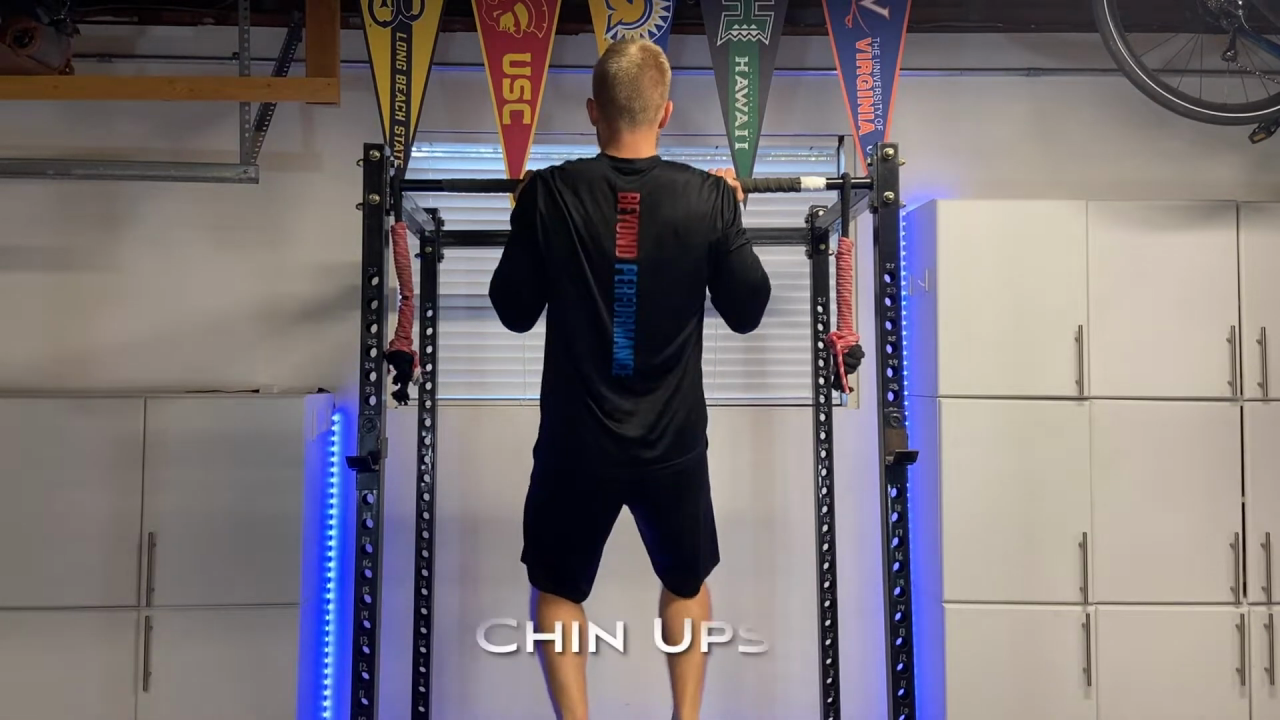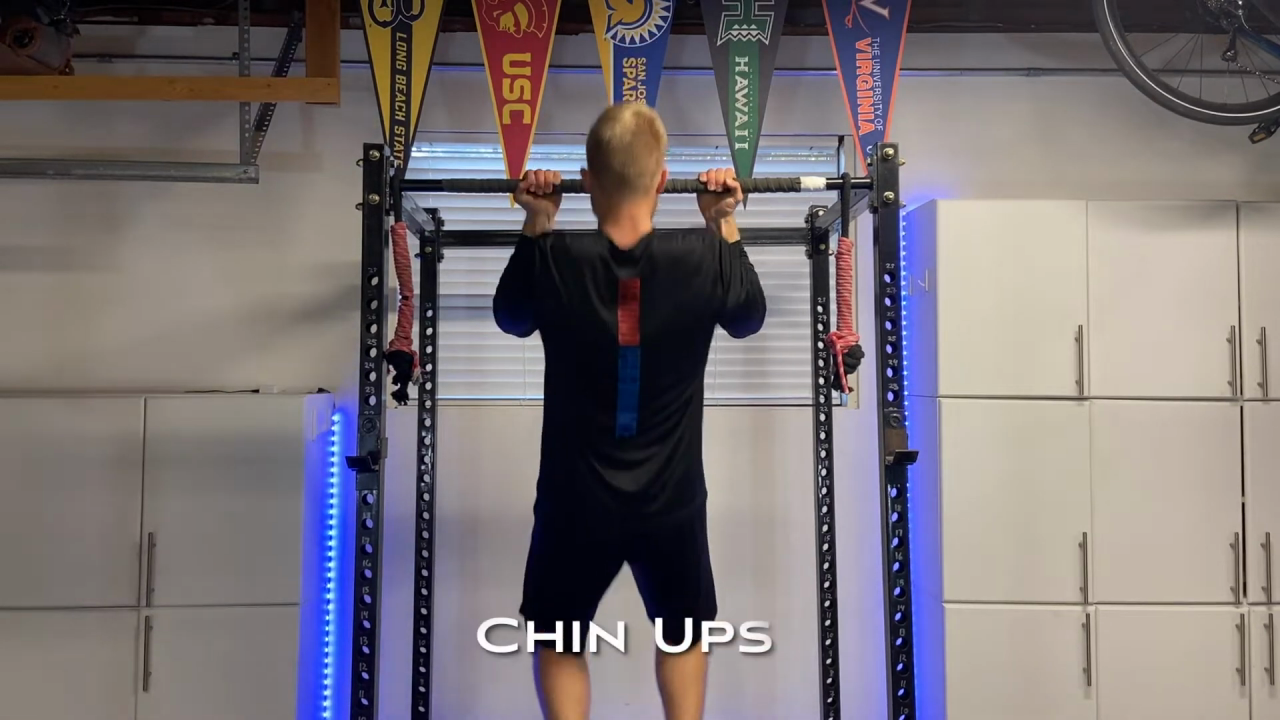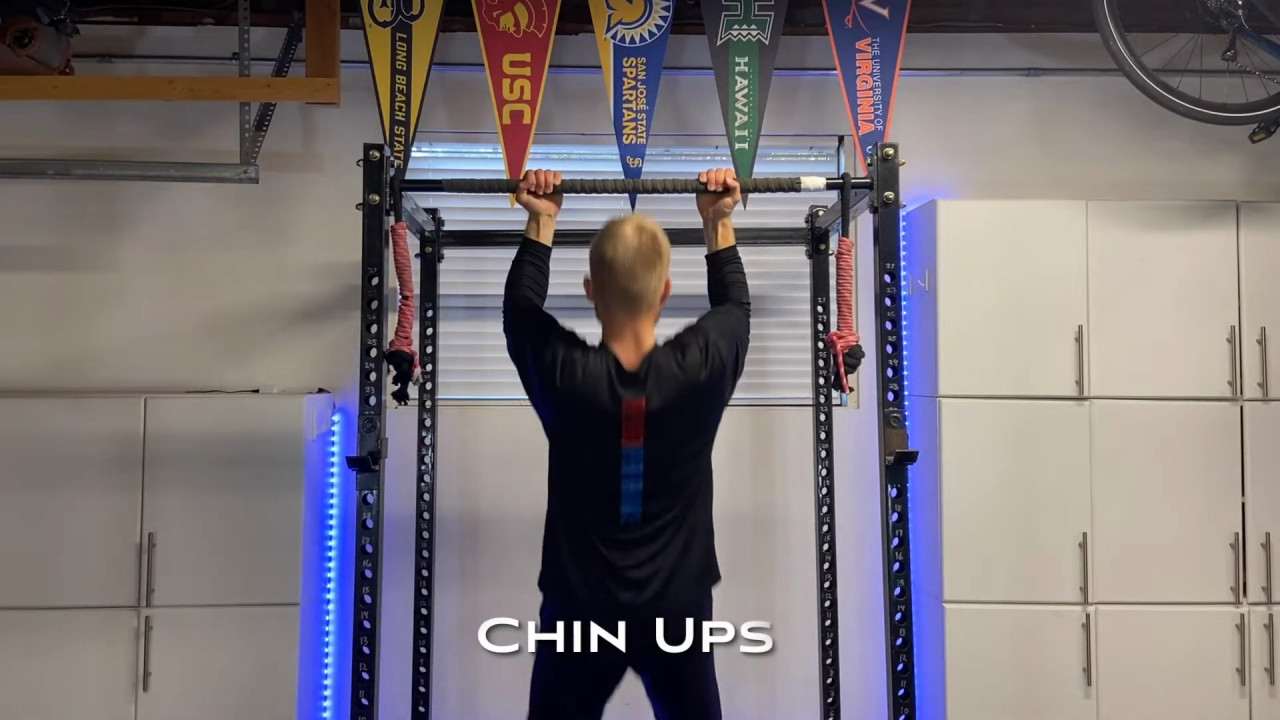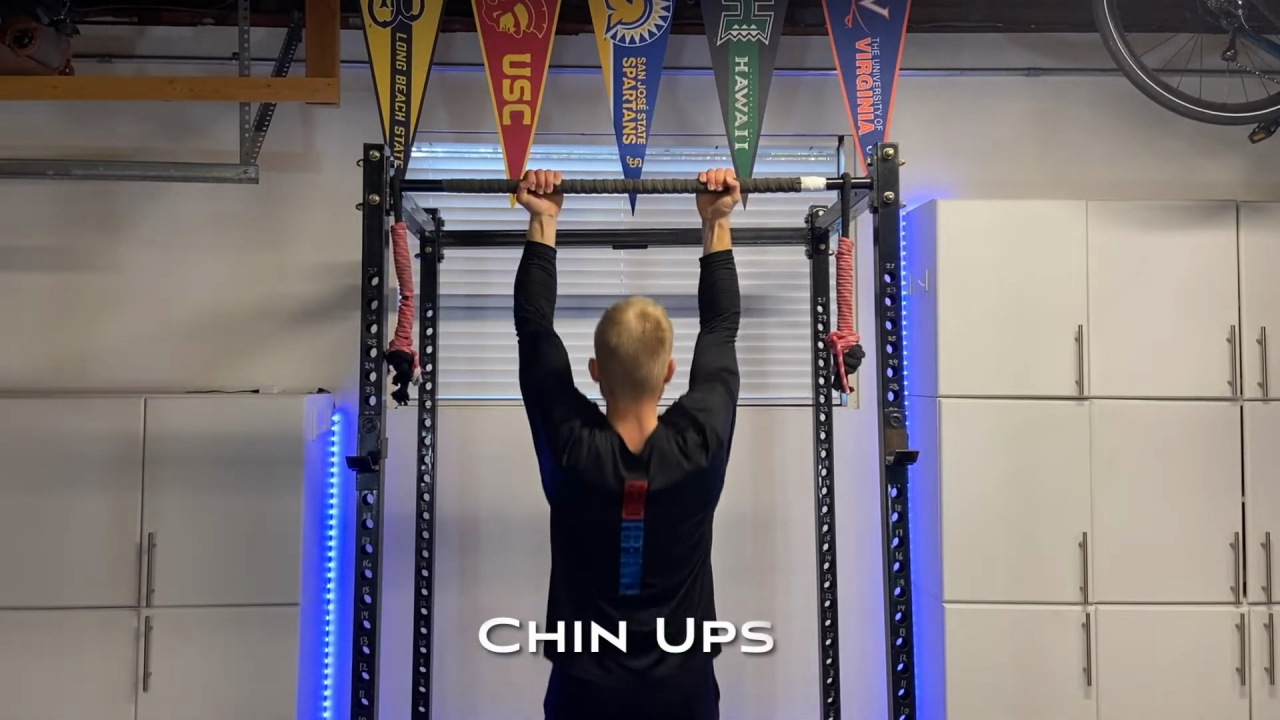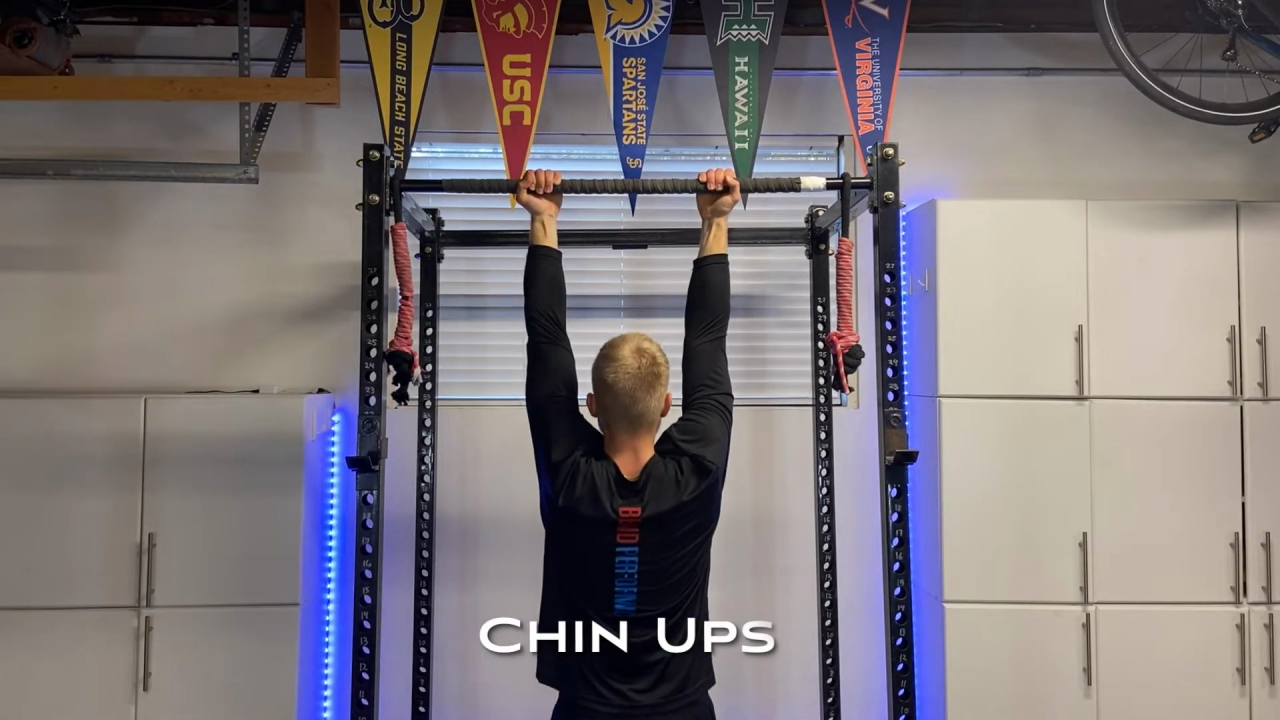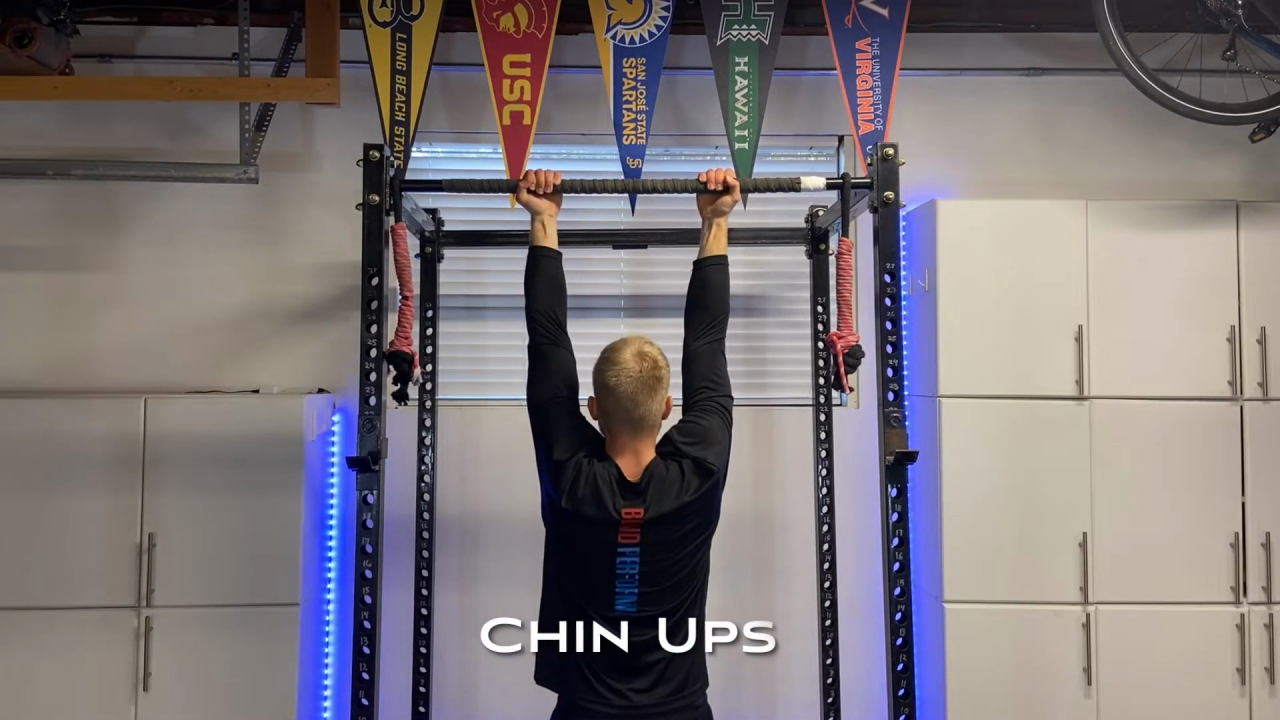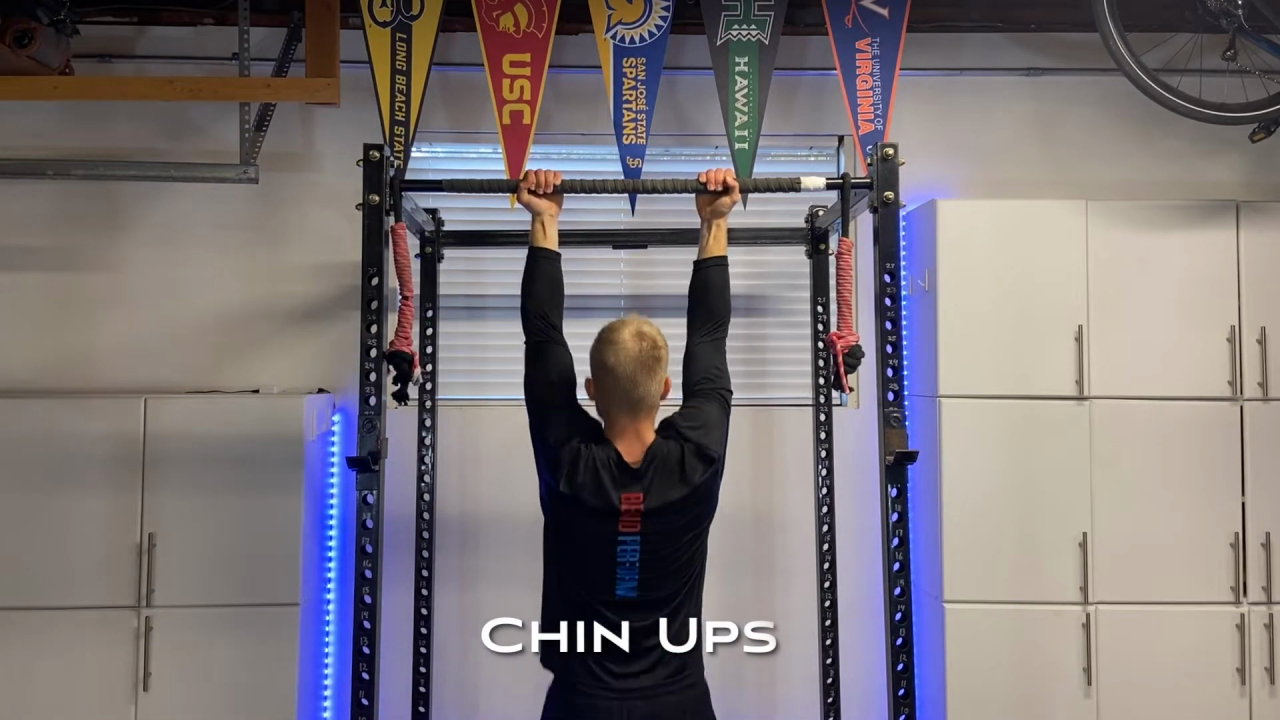
dt=0.3s
person 1, frame 1
left shoulder: (550, 193)
right shoulder: (707, 196)
left elbow: (514, 311)
right elbow: (747, 311)
left hip: (577, 445)
right hip: (672, 445)
left knee: (557, 591)
right knee: (685, 586)
person 1, frame 2
left shoulder: (552, 263)
right shoulder: (704, 260)
left elbow: (511, 316)
right elbow: (749, 316)
left wrist: (537, 221)
right wrist: (724, 222)
left hip: (577, 503)
right hip: (670, 503)
left knee: (558, 641)
right knee: (683, 635)
person 1, frame 3
left shoulder: (564, 379)
right shoulder: (699, 374)
left elbow: (520, 310)
right elbow: (734, 307)
left wrist: (541, 221)
right wrist: (719, 222)
left hip: (580, 608)
right hip: (677, 610)
person 1, frame 4
left shoulder: (568, 449)
right shoulder: (701, 445)
left elbow: (532, 326)
right elbow: (722, 325)
left wrist: (543, 222)
right wrist: (717, 222)
person 1, frame 5
left shoulder: (567, 476)
right shoulder: (697, 473)
left elbow: (546, 336)
right elbow: (707, 334)
left wrist: (544, 222)
right wrist: (715, 223)
person 1, frame 6
left shoulder: (568, 477)
right shoulder: (699, 475)
left elbow: (547, 337)
right elbow: (706, 337)
left wrist: (543, 222)
right wrist: (715, 223)
person 1, frame 7
left shoulder: (567, 464)
right shoulder: (698, 459)
left elbow: (542, 334)
right elbow: (710, 332)
left wrist: (544, 222)
right wrist: (714, 224)
